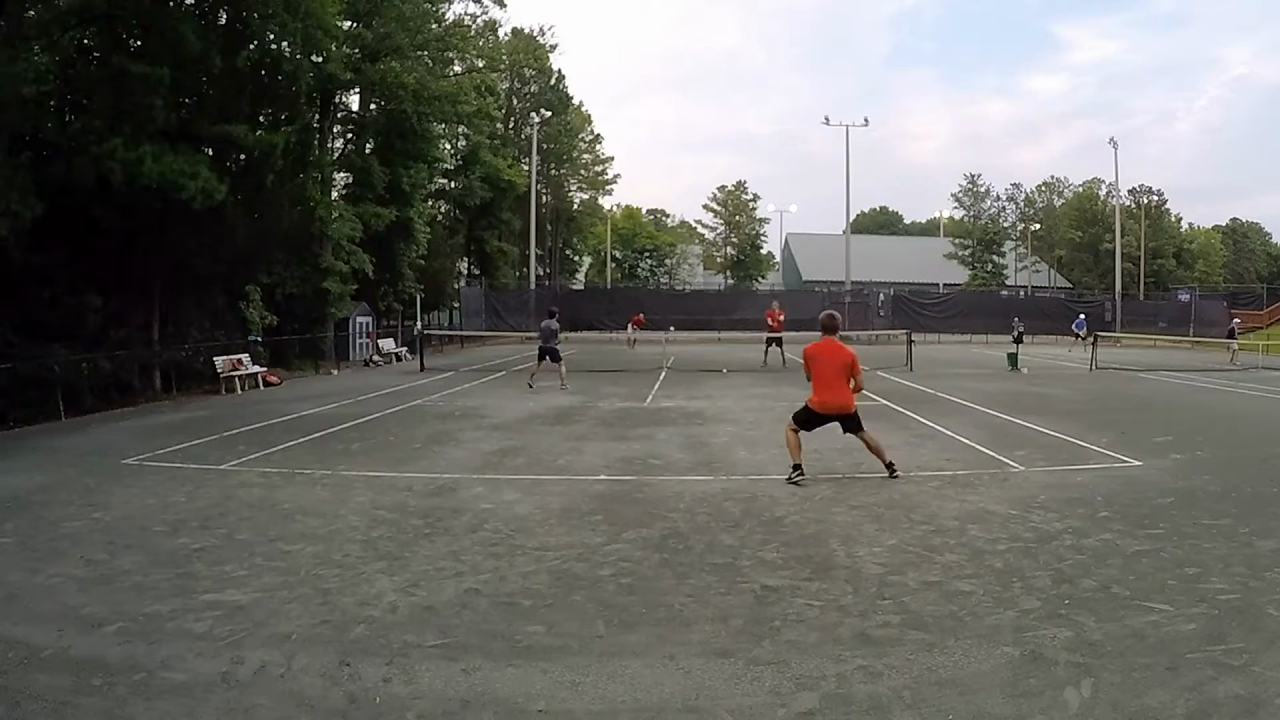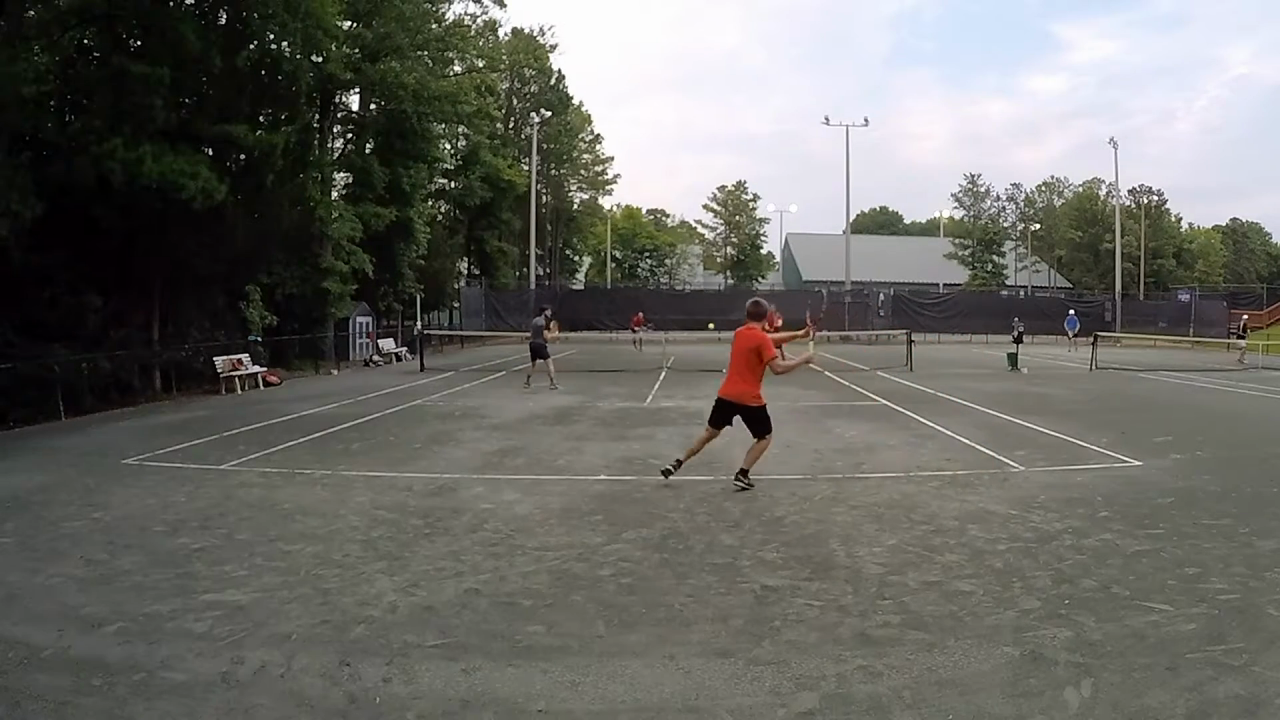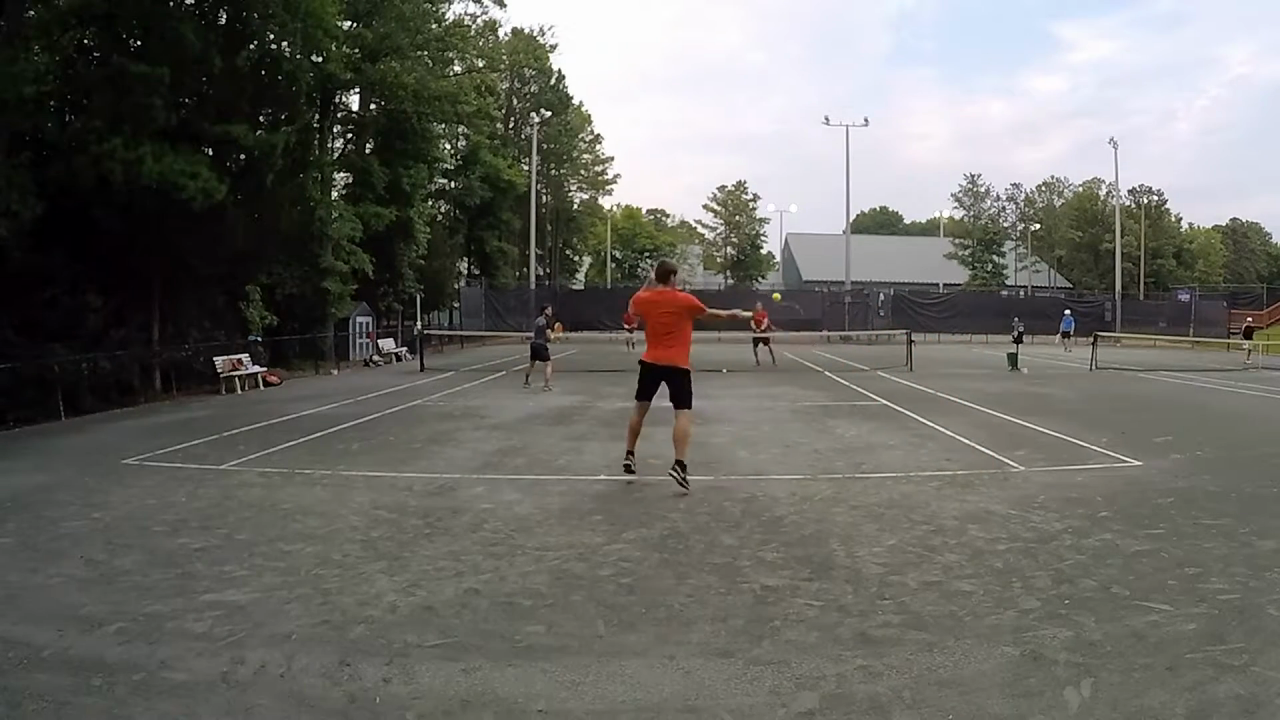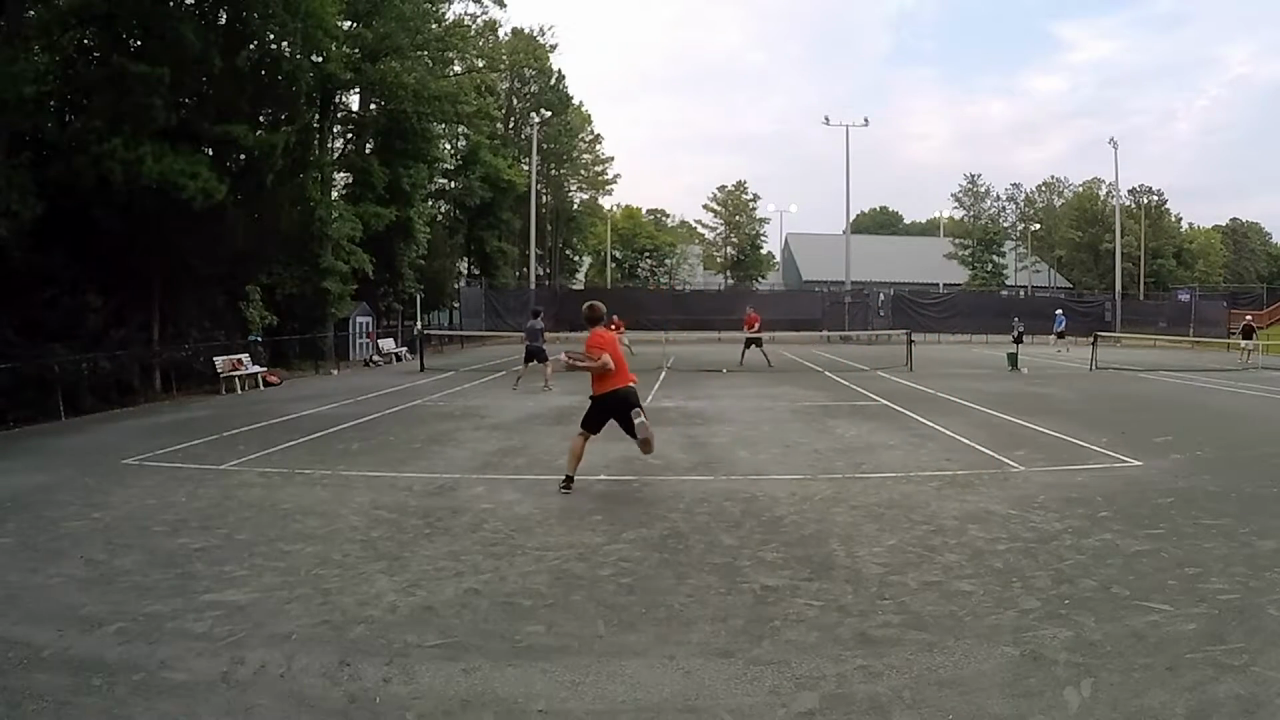
dt=0.4s
person 1, frame 1
left shoulder: (809, 350)
right shoulder: (849, 353)
right elbow: (859, 385)
left hip: (817, 406)
right hip: (846, 406)
left knee: (791, 428)
right knee: (862, 434)
left ankle: (797, 469)
right ankle: (890, 467)
person 1, frame 2
left shoulder: (740, 333)
right shoulder: (762, 339)
right elbow: (778, 369)
left wrist: (799, 334)
right wrist: (803, 360)
left hip: (726, 395)
right hip: (749, 399)
left knee: (710, 433)
right knee: (765, 437)
left ankle: (677, 464)
right ankle: (742, 475)
person 1, frame 3
left shoulder: (642, 300)
right shoulder: (685, 300)
left elbow: (631, 311)
right elbow: (710, 314)
left wrist: (649, 283)
right wrist: (734, 314)
left hip: (650, 363)
right hip: (677, 366)
left knee: (640, 409)
right knee: (683, 415)
left ankle: (629, 456)
right ankle: (680, 466)
person 1, frame 4
left shoulder: (593, 339)
right shoulder: (609, 335)
left elbow: (607, 366)
left wrist: (576, 365)
right wrist: (576, 362)
left hip: (606, 395)
right hip: (627, 392)
left knee: (582, 435)
right knee: (647, 448)
left ankle: (568, 480)
right ankle: (637, 417)
